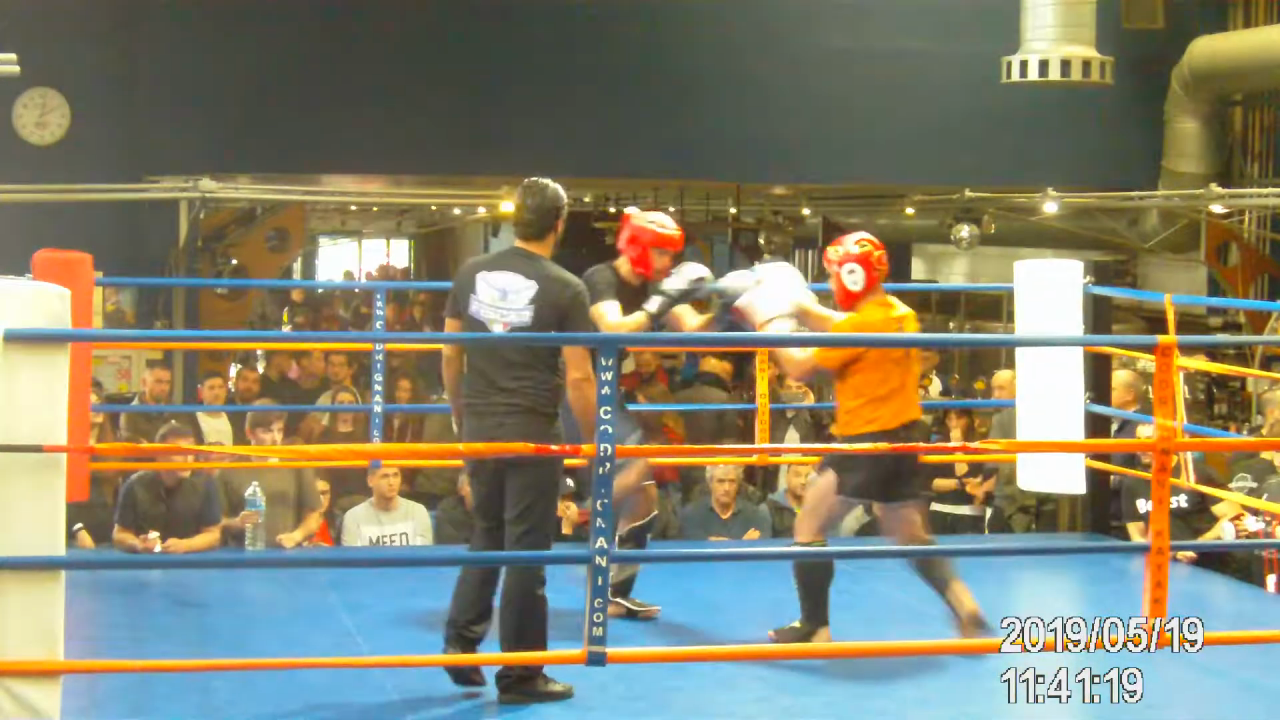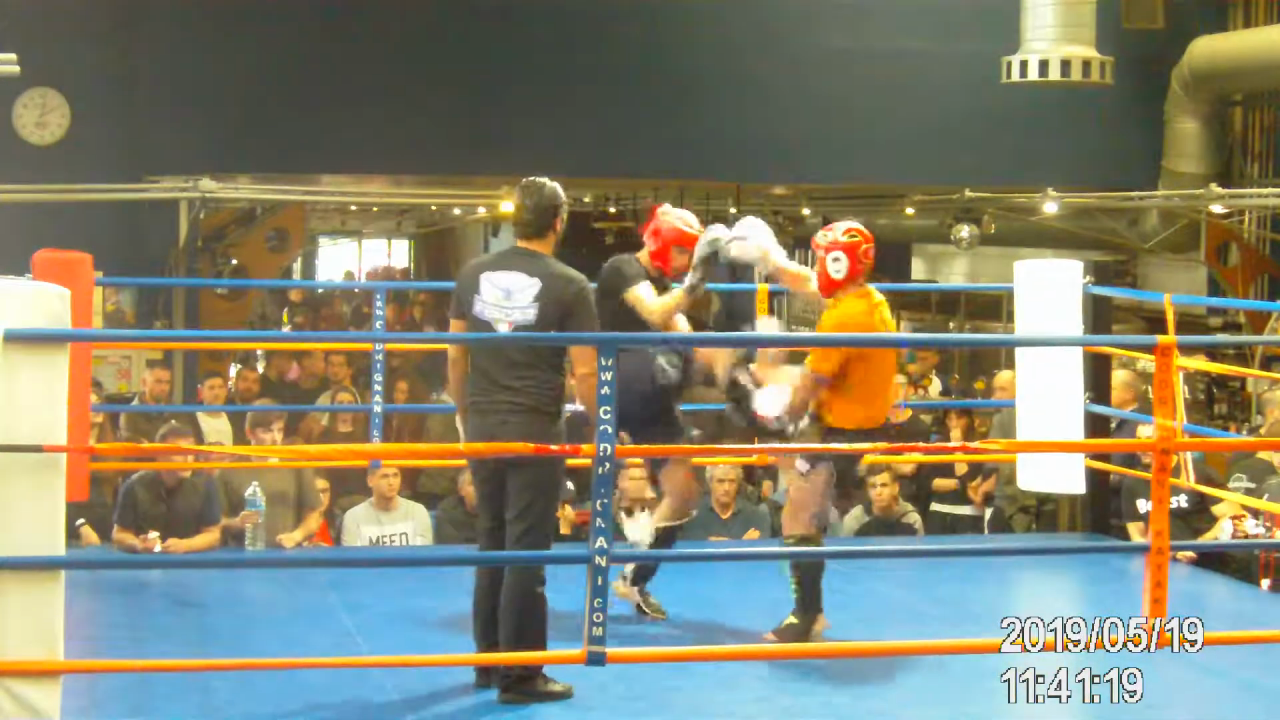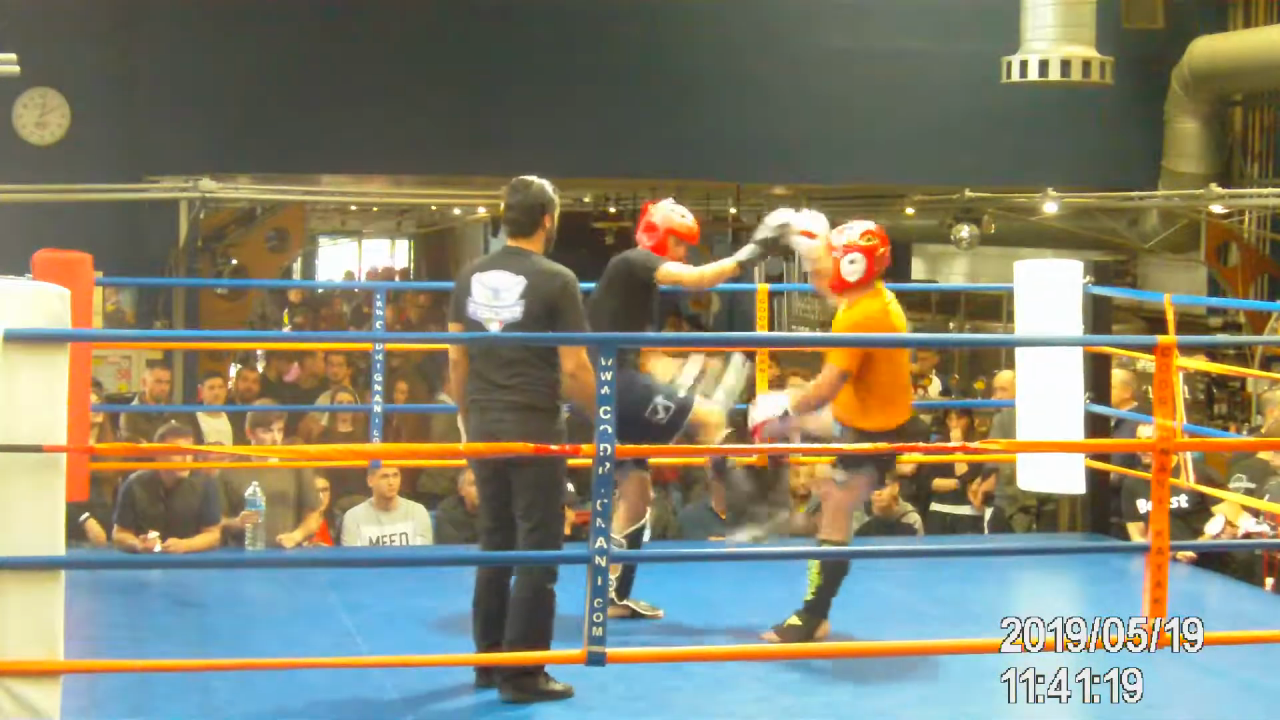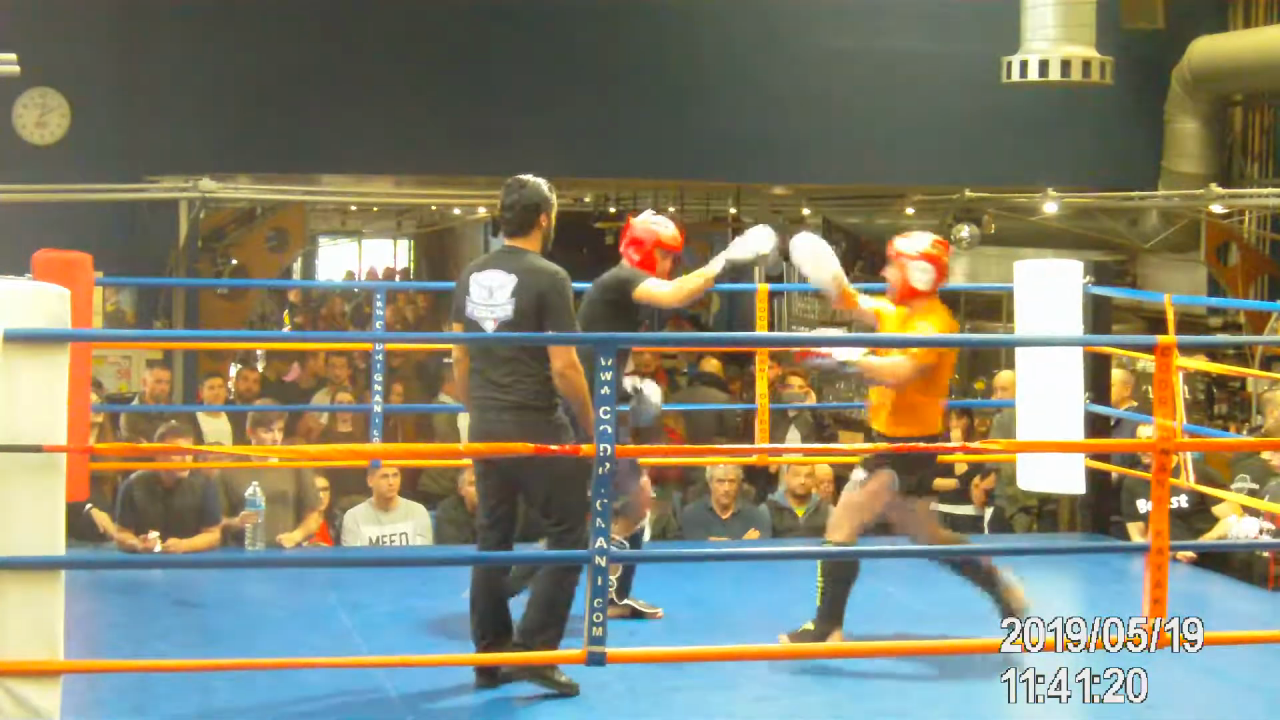
dt=0.2s
person 1, frame 1
left shoulder: (472, 273)
right shoulder: (565, 288)
left elbow: (450, 355)
right elbow: (578, 378)
right wrist: (594, 442)
left hip: (480, 429)
right hip: (531, 434)
left knee: (485, 540)
right knee: (526, 553)
left ankle: (460, 640)
right ankle: (520, 676)
person 1, frame 2
left shoulder: (473, 274)
right shoulder: (569, 285)
left elbow: (456, 358)
right elbow: (585, 372)
left hip: (483, 429)
right hip: (535, 432)
left knee: (491, 544)
right knee: (526, 553)
left ankle: (489, 659)
right ankle: (519, 676)
person 1, frame 3
left shoulder: (470, 276)
right shoulder: (555, 279)
left elbow: (457, 361)
right elbow: (573, 368)
left hip: (485, 429)
right hip: (535, 430)
left knee: (494, 545)
right knee: (537, 550)
left ankle: (490, 660)
right ankle: (522, 672)
person 1, frame 4
left shoulder: (472, 275)
right shoulder: (547, 278)
left elbow: (462, 360)
right elbow: (563, 366)
right wrist: (593, 425)
left hip: (486, 428)
right hip: (535, 427)
left knee: (492, 542)
right knee: (568, 538)
left ankle: (492, 659)
right ankle: (534, 652)
person 2, frame 1
left shoulder: (859, 326)
right shoulder: (901, 313)
left elbow: (798, 368)
left wrist: (771, 317)
right wrist: (799, 304)
left hip: (864, 445)
right hip: (905, 438)
left knee: (809, 528)
right knee: (911, 537)
left ankle: (814, 625)
right ankle: (961, 602)
person 2, frame 2
left shoulder: (841, 318)
right shoulder: (872, 299)
left elbow: (811, 382)
right elbow: (807, 282)
left wrist: (780, 413)
right wrist: (768, 256)
left hip: (845, 430)
right hip: (865, 422)
left knee: (798, 520)
right knee: (772, 369)
left ankle: (808, 618)
person 2, frame 3
left shoulder: (860, 318)
right shoulder: (877, 297)
left elbow: (829, 383)
right elbow: (825, 281)
left wrist: (784, 408)
right wrist: (814, 246)
left hip: (873, 432)
right hip: (863, 420)
left knee: (832, 528)
right knee: (781, 410)
left ankle: (812, 620)
person 2, frame 4
left shoulder: (931, 326)
right shoulder: (901, 310)
left elbow: (902, 374)
right elbow: (855, 305)
left wrist: (847, 356)
right wrist: (830, 276)
left hip: (905, 445)
right hip: (895, 440)
left knee: (841, 526)
right knee: (924, 534)
left ankle: (826, 627)
right ankle: (1001, 590)
person 3, frame 1
left shoulder: (646, 288)
right shoulder: (599, 279)
left elbow: (691, 328)
right elbow: (615, 332)
right wrist: (663, 299)
left knee: (644, 498)
right knee: (636, 466)
left ankle: (616, 593)
person 3, frame 2
left shoulder: (663, 284)
right shoulder: (622, 268)
left elbow: (684, 335)
right elbow: (658, 317)
right wrist: (698, 276)
left hip: (642, 395)
right hip: (626, 380)
left knee: (683, 494)
right knee: (711, 351)
left ankle: (634, 582)
person 3, frame 3
left shoulder: (648, 279)
right shoulder: (633, 263)
left elbow: (643, 356)
right elbow: (697, 279)
left wrist: (685, 373)
right wrist: (752, 251)
left hip: (615, 388)
right hip: (611, 386)
left knee: (636, 493)
right knee: (707, 418)
left ankle: (616, 595)
person 3, frame 4
left shoulder: (619, 288)
right shoulder: (620, 280)
right elbow: (675, 295)
left wrist: (630, 387)
right wrist: (727, 259)
left knee: (639, 495)
right knee: (627, 504)
left ankle: (614, 595)
